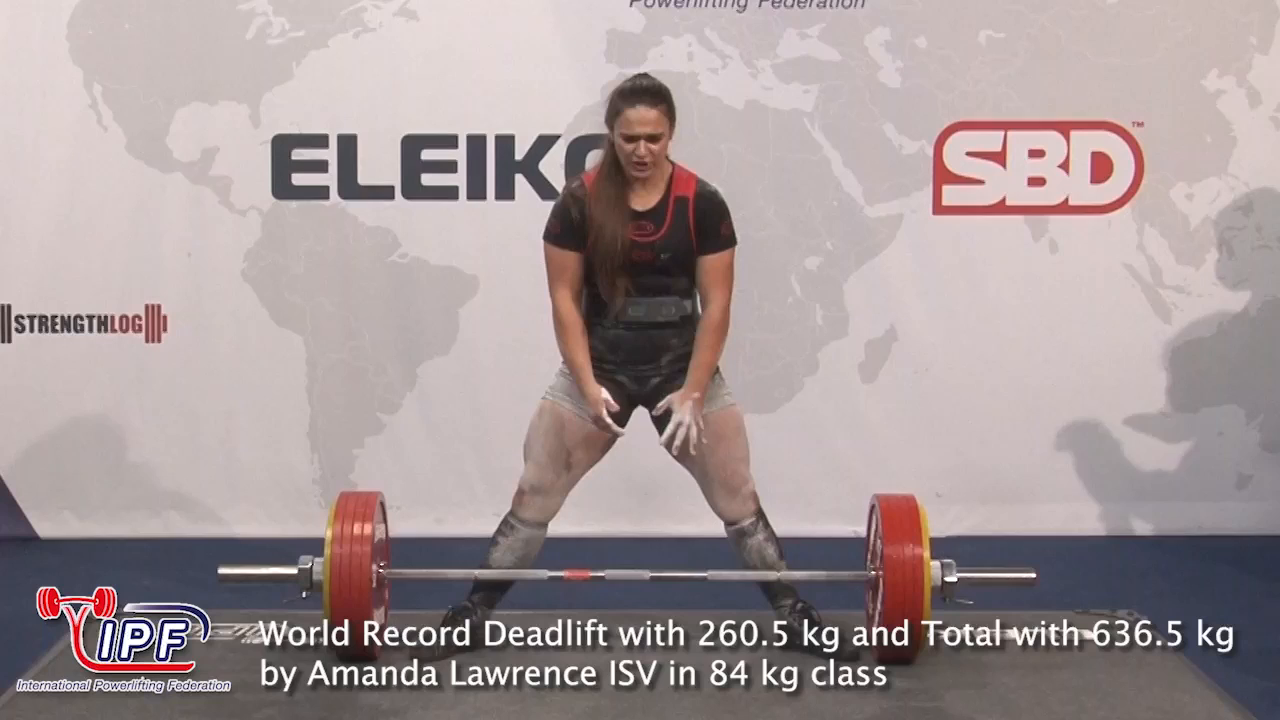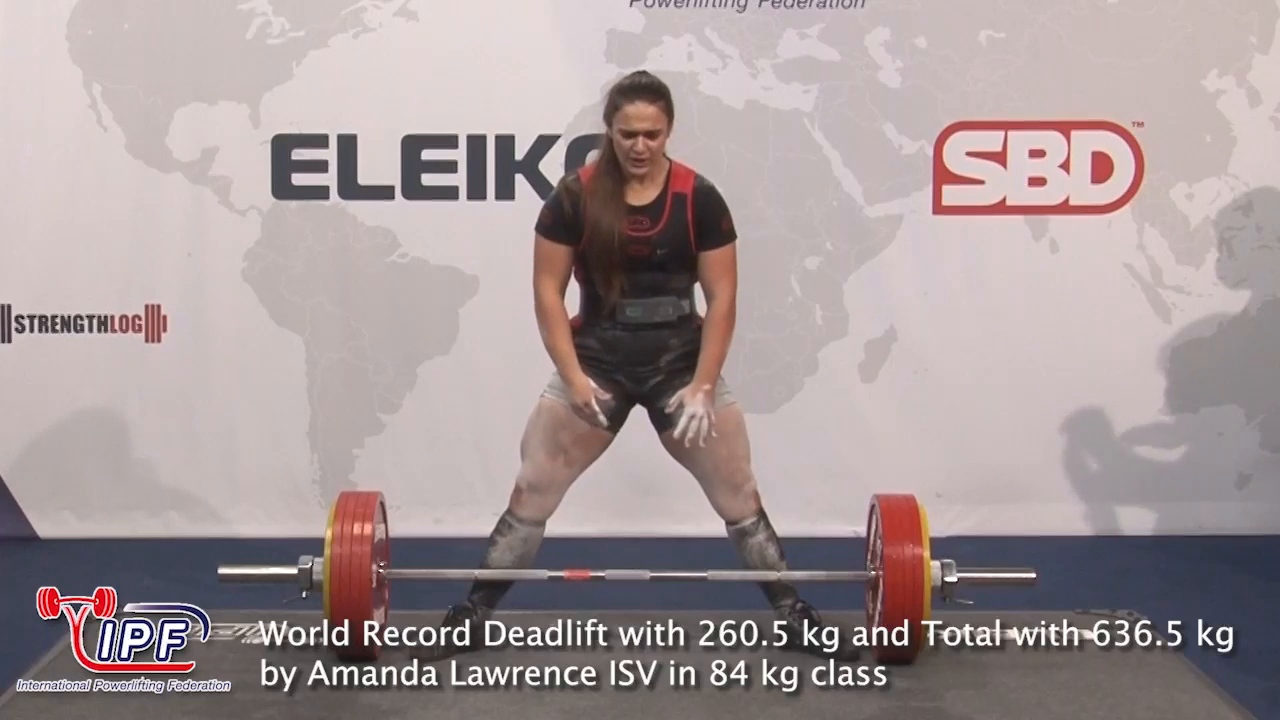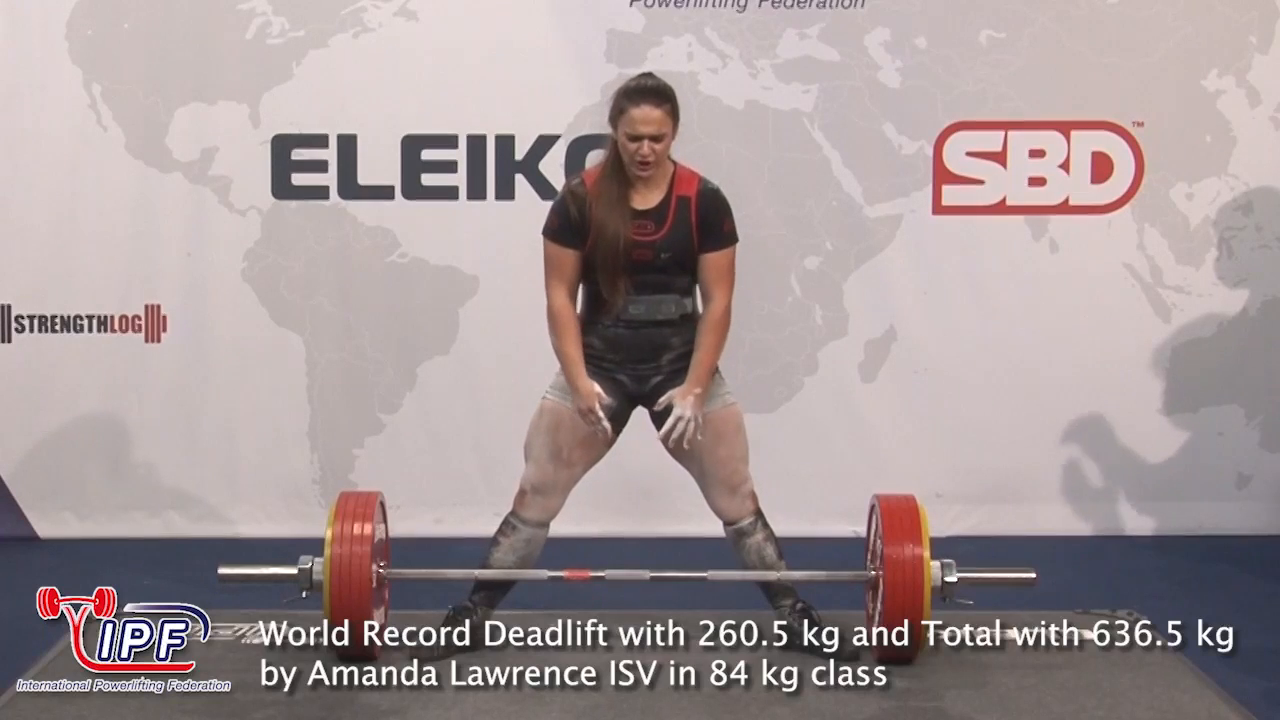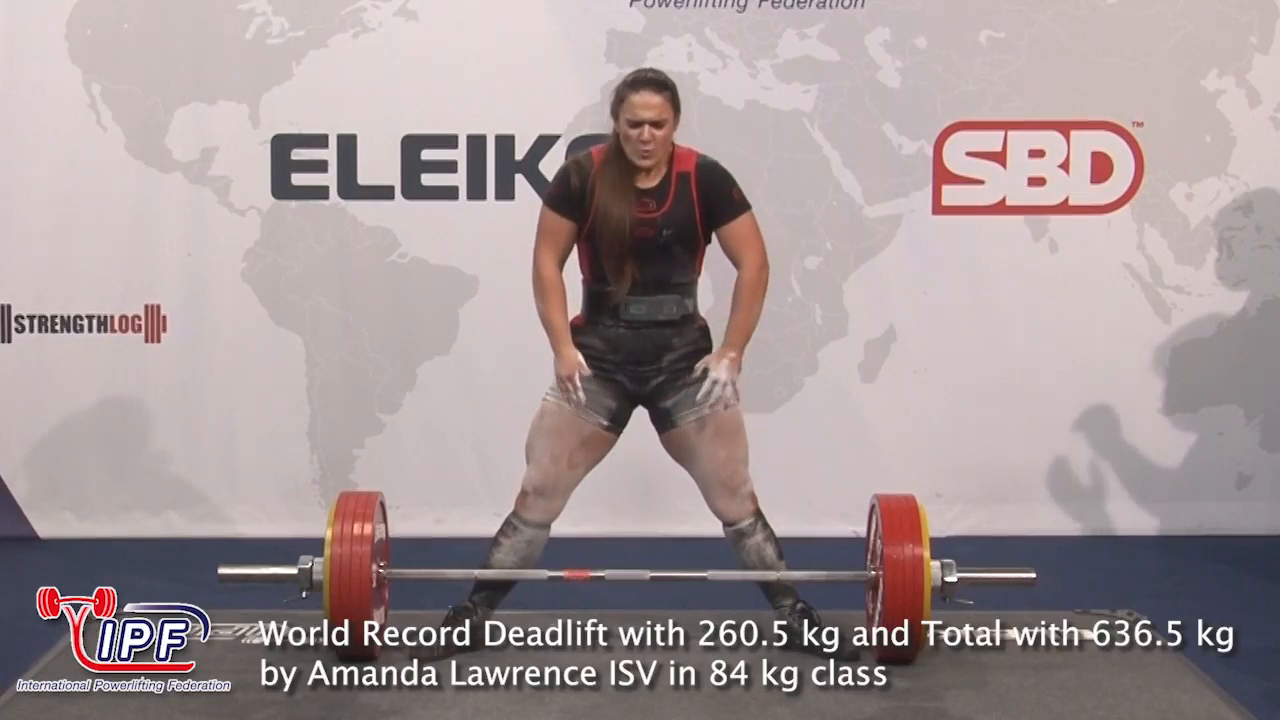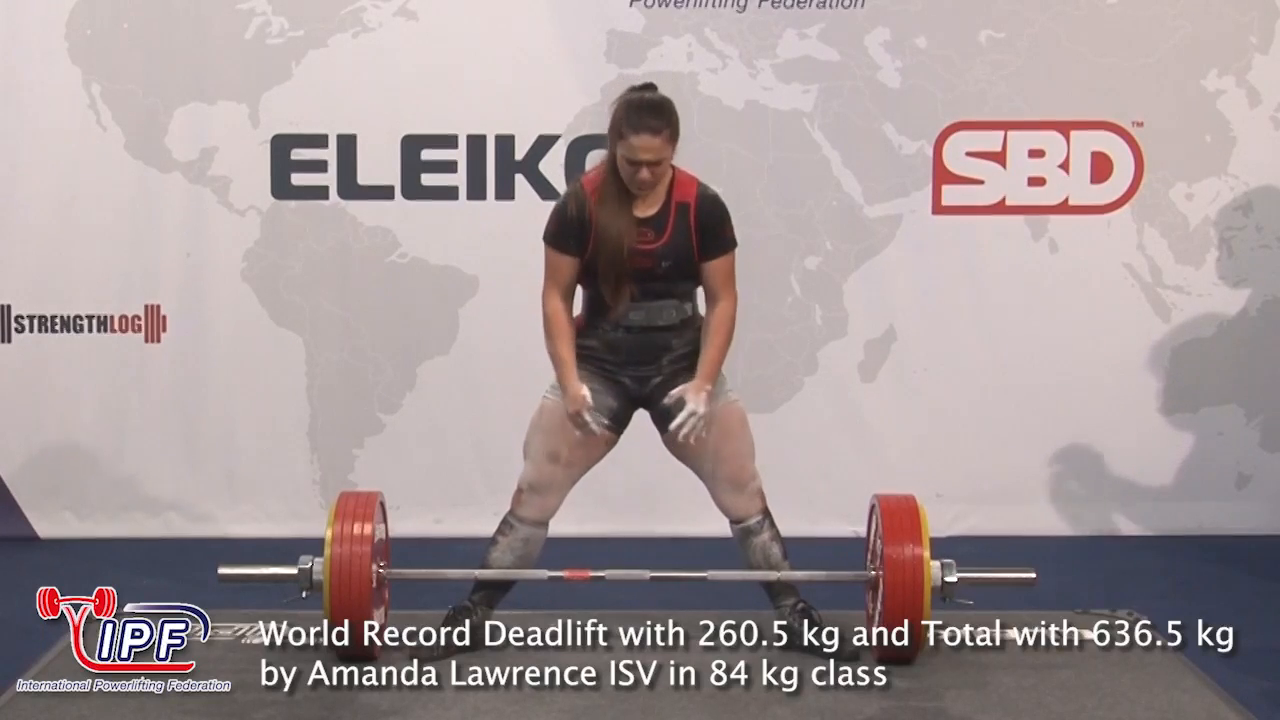
dt=0.4s
person 1, frame 1
left shoulder: (702, 202)
right shoulder: (579, 201)
left elbow: (715, 304)
right elbow: (565, 300)
left wrist: (692, 394)
right wrist: (588, 389)
left hip: (682, 362)
right hip: (599, 363)
left knee: (737, 497)
right knee: (534, 494)
left ankle: (794, 616)
right ankle: (471, 615)
person 1, frame 2
left shoulder: (699, 198)
right shoulder: (574, 196)
left elbow: (721, 298)
right elbow: (548, 291)
left wrist: (704, 386)
right wrist: (571, 377)
left hip: (679, 363)
right hip: (596, 363)
left knee: (738, 495)
right knee: (531, 491)
left ankle: (794, 617)
right ankle: (471, 614)
person 1, frame 3
left shoulder: (703, 200)
right shoulder: (581, 198)
left elbow: (718, 302)
right elbow: (559, 296)
left wrist: (694, 388)
right wrist: (579, 381)
left hip: (680, 363)
right hip: (599, 362)
left knee: (736, 496)
right knee: (536, 493)
left ankle: (794, 616)
right ankle: (473, 614)
person 1, frame 4
left shoulder: (705, 178)
right shoulder: (582, 176)
left elbow: (753, 264)
right elbow: (546, 263)
left wrist: (732, 352)
right wrist: (560, 345)
left hip: (684, 360)
right hip: (597, 360)
left knee: (734, 497)
right knee: (539, 494)
left ankle: (795, 616)
right ankle: (472, 614)
person 1, frame 5
left shoulder: (703, 207)
right shoulder: (579, 205)
left elbow: (722, 304)
right elbow: (556, 300)
left wrist: (704, 387)
right wrist: (569, 384)
left hip: (683, 364)
right hip: (597, 365)
left knee: (742, 495)
right knee: (535, 493)
left ankle: (796, 616)
right ankle: (473, 614)
